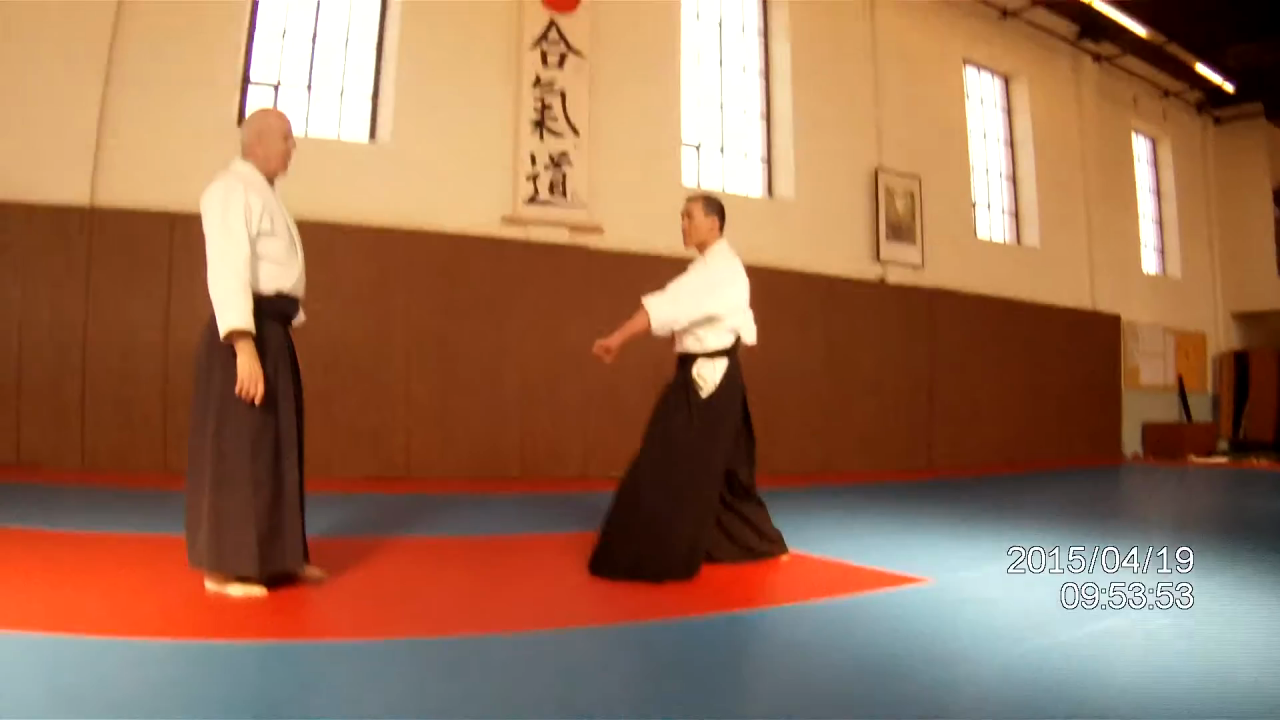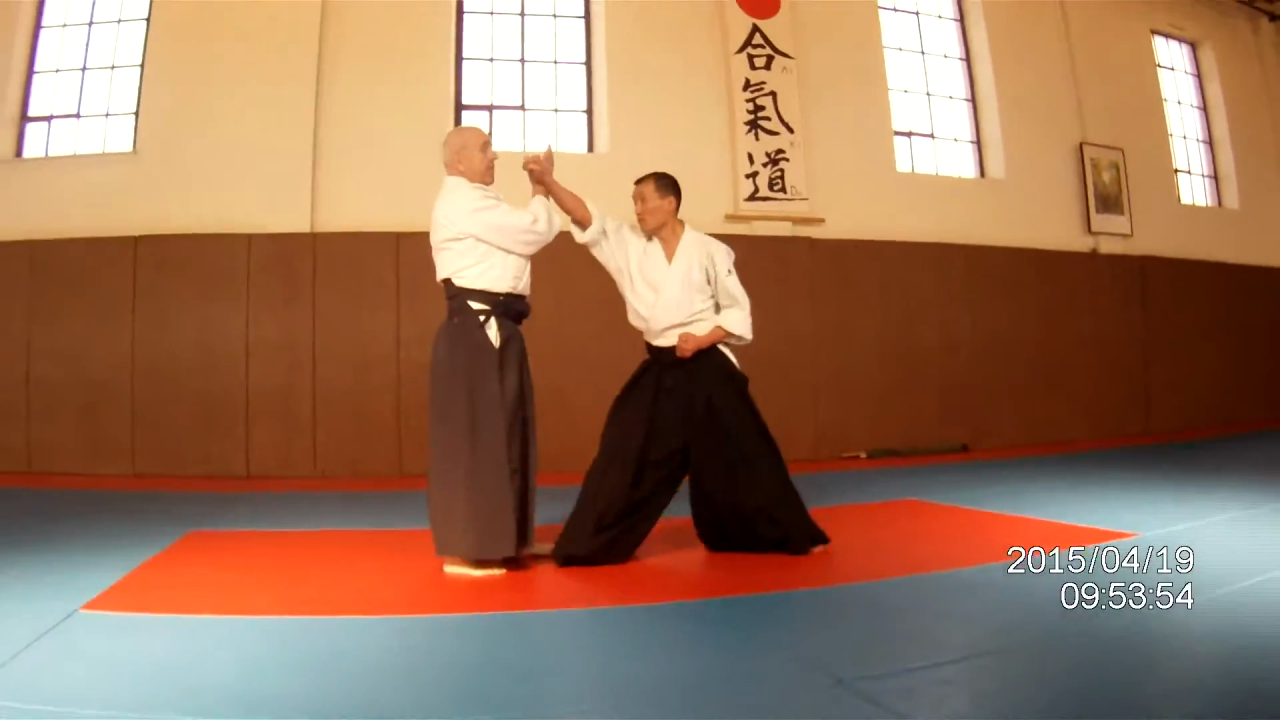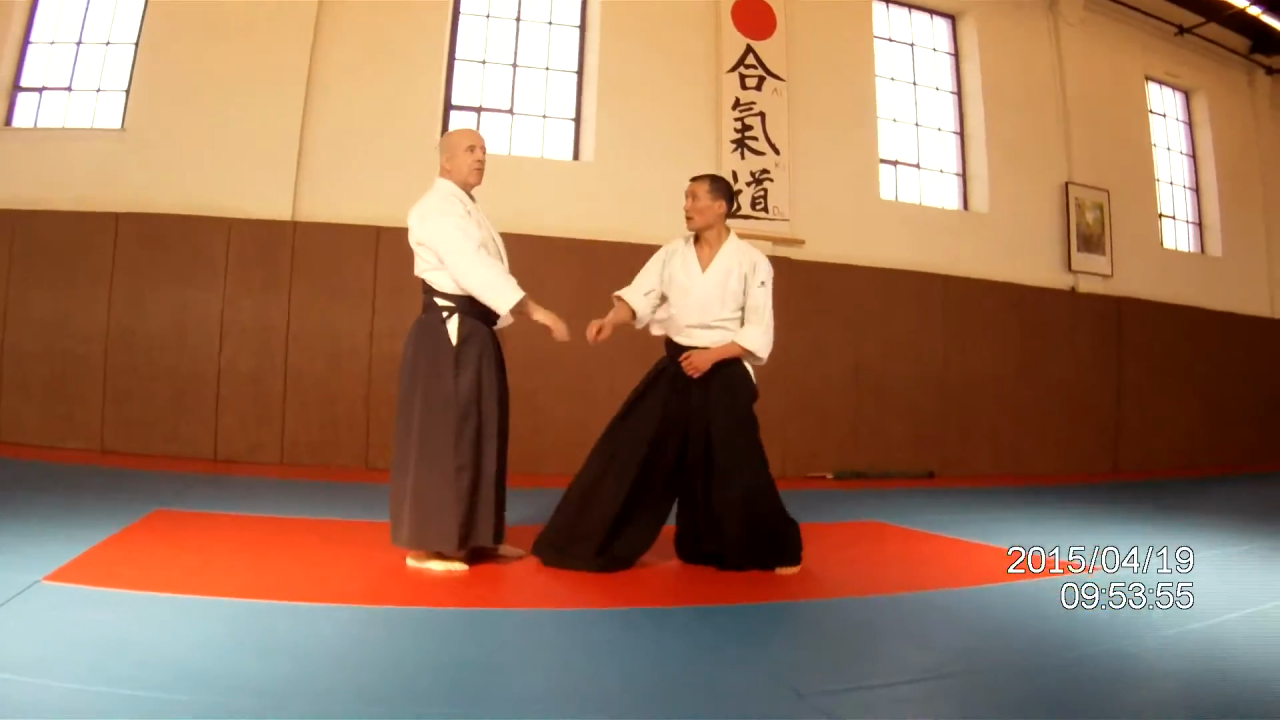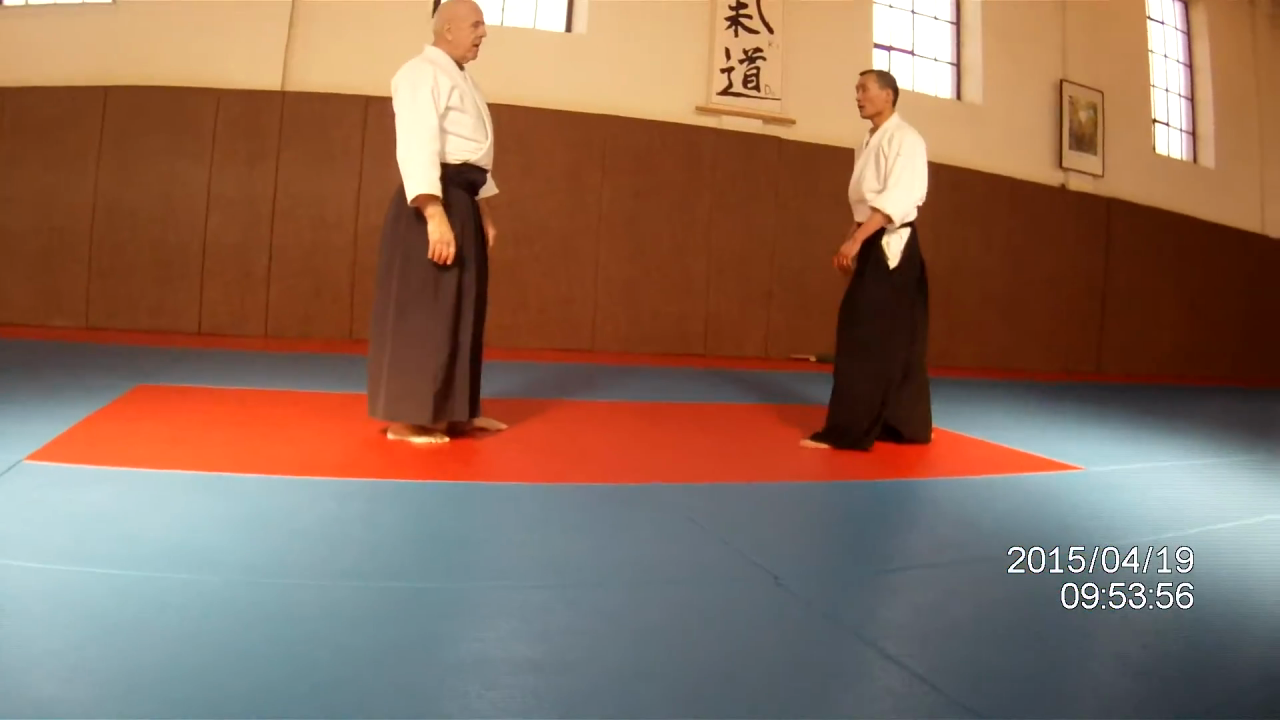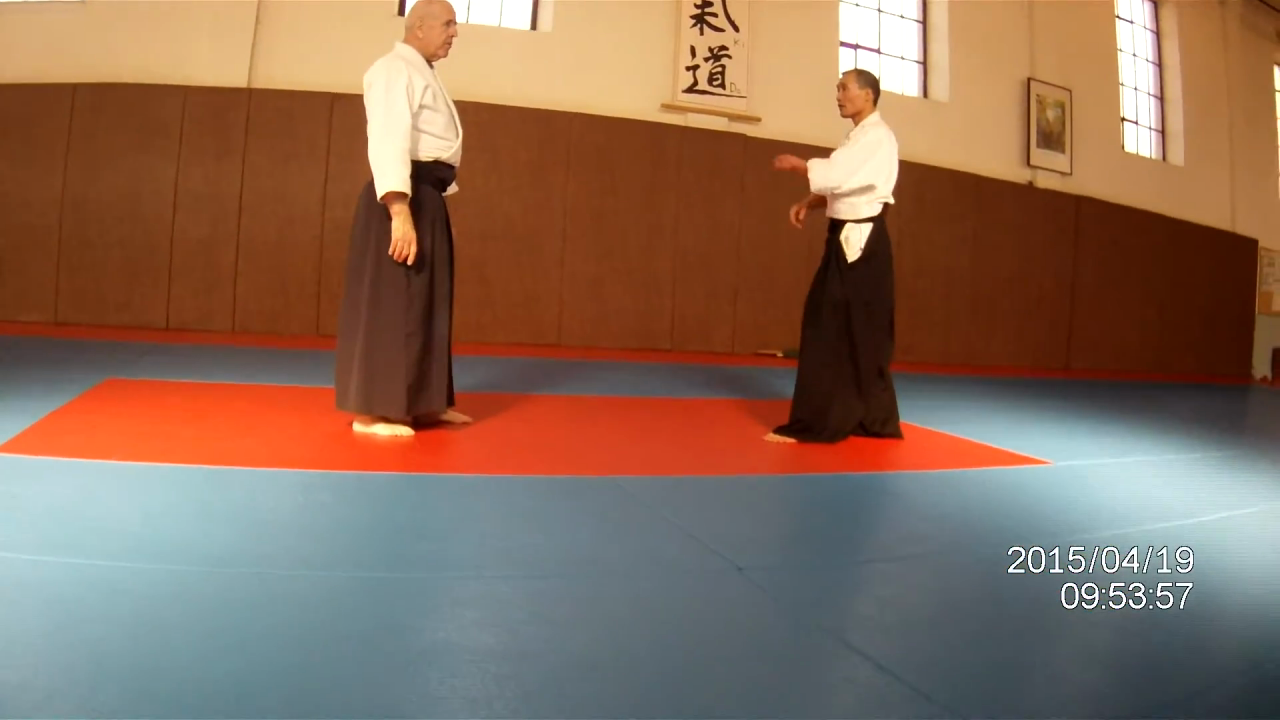
dt=1s
person 1, frame 1
left shoulder: (259, 193)
right shoulder: (233, 191)
right elbow: (228, 270)
right wrist: (244, 345)
left hip: (272, 332)
right hip: (245, 333)
left knee: (273, 447)
right knee: (237, 449)
left ankle: (274, 557)
right ankle: (224, 568)
person 1, frame 2
left shoulder: (470, 201)
right shoulder: (462, 202)
left elbow: (514, 236)
right elbow: (531, 231)
right wrist: (542, 190)
left hip: (491, 330)
right hip: (476, 332)
left knee: (503, 434)
right knee: (476, 438)
left ankle: (505, 541)
right ankle: (465, 552)
person 1, frame 3
left shoulder: (463, 208)
right shoulder: (438, 207)
right elbow: (473, 269)
left wrist: (489, 329)
right wrist: (534, 309)
left hip: (473, 333)
right hip: (448, 334)
left knee: (476, 436)
right knee: (442, 438)
left ankle: (468, 537)
right ankle: (425, 547)
person 1, frame 4
left shoulder: (461, 80)
right shoulder: (422, 74)
right elbow: (416, 147)
left wrist: (484, 212)
right wrist: (435, 214)
left hip: (460, 204)
right hip: (434, 204)
left knee: (459, 309)
right knee: (422, 310)
left ankle: (454, 412)
right ankle: (407, 420)
person 1, frame 5
left shoulder: (422, 74)
right shoulder: (395, 70)
right elbow: (387, 142)
left wrist: (436, 205)
right wrist: (400, 211)
left hip: (427, 199)
right hip: (403, 200)
left knee: (424, 304)
right knee: (390, 303)
left ankle: (421, 404)
right ankle: (371, 412)
person 2, frame 1
left shoulder: (718, 267)
right shoulder: (722, 266)
left elbow: (670, 304)
right elbow: (746, 330)
left wrist: (618, 338)
left hip: (706, 376)
right hip: (714, 376)
left knee: (672, 467)
right knee: (723, 467)
left ankle: (651, 559)
right ankle: (757, 543)
person 2, frame 2
left shoulder: (709, 251)
right shoulder: (629, 245)
left elbow: (738, 312)
right elbow: (586, 219)
left wrist: (702, 341)
right wrist: (547, 182)
left hip: (706, 368)
right hip: (660, 370)
left knee: (744, 457)
right knee: (627, 452)
left ankle: (790, 536)
right ankle: (595, 546)
person 2, frame 3
left shoulder: (750, 262)
right shoulder: (671, 254)
left elbow: (759, 332)
right elbow: (641, 295)
left wrist: (713, 356)
right wrist: (609, 320)
left hip: (724, 376)
right hip: (674, 368)
left knee: (737, 468)
right knee: (627, 453)
left ankle: (776, 550)
right ankle: (588, 546)
person 2, frame 4
left shoulder: (903, 138)
right shoulder: (871, 141)
left elbow: (898, 198)
left wrist: (856, 239)
right wrist: (853, 240)
left hip: (892, 246)
right hip: (878, 245)
left knee: (865, 336)
right knee: (895, 340)
left ankle: (848, 431)
right ankle: (906, 424)
person 2, frame 5
left shoulder: (875, 136)
right shoulder: (860, 135)
left elbow: (830, 175)
right elbow: (840, 185)
left wrist: (795, 163)
right wrist: (806, 204)
left hip: (860, 242)
right hip: (850, 240)
left knee: (830, 329)
right knee: (860, 333)
left ankle: (813, 423)
right ankle: (871, 418)
